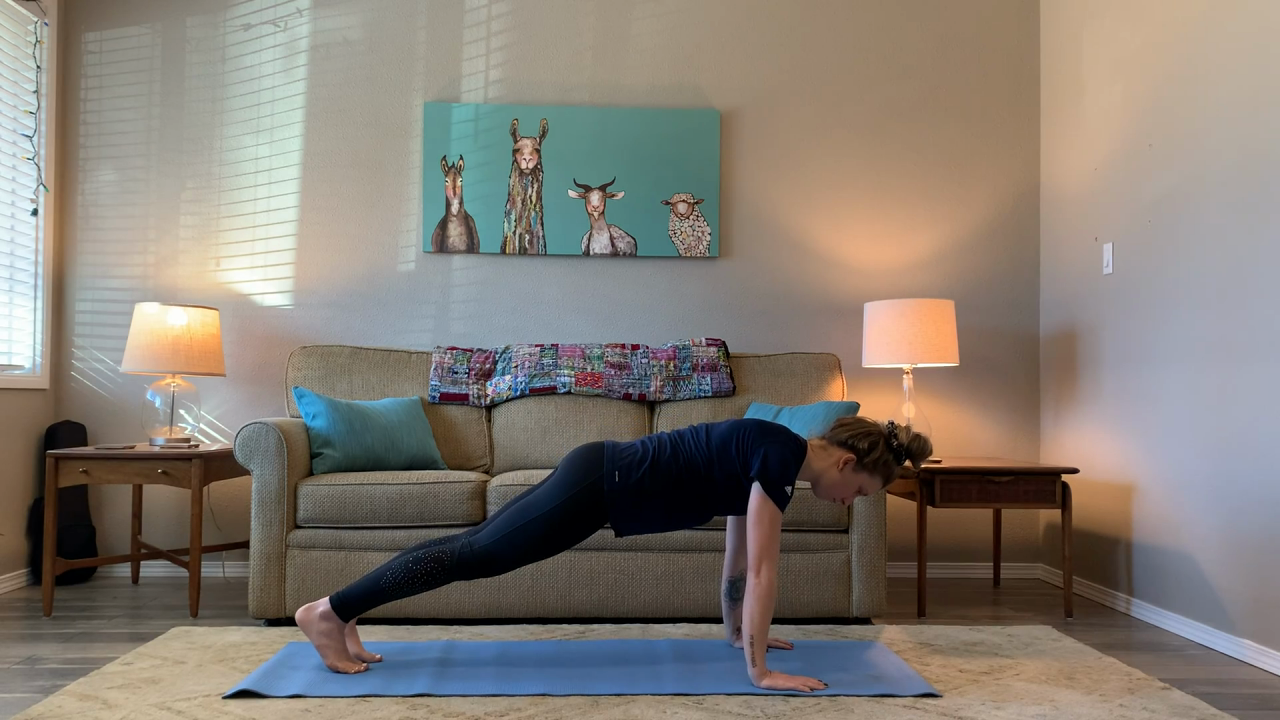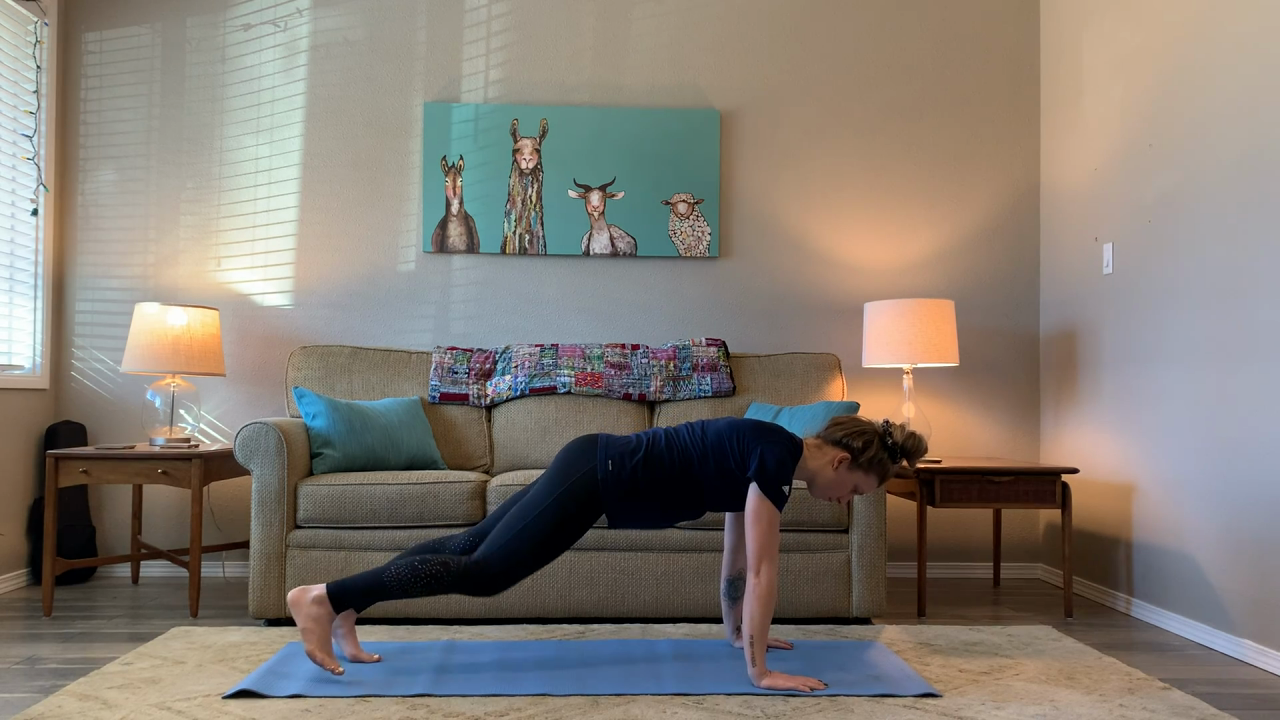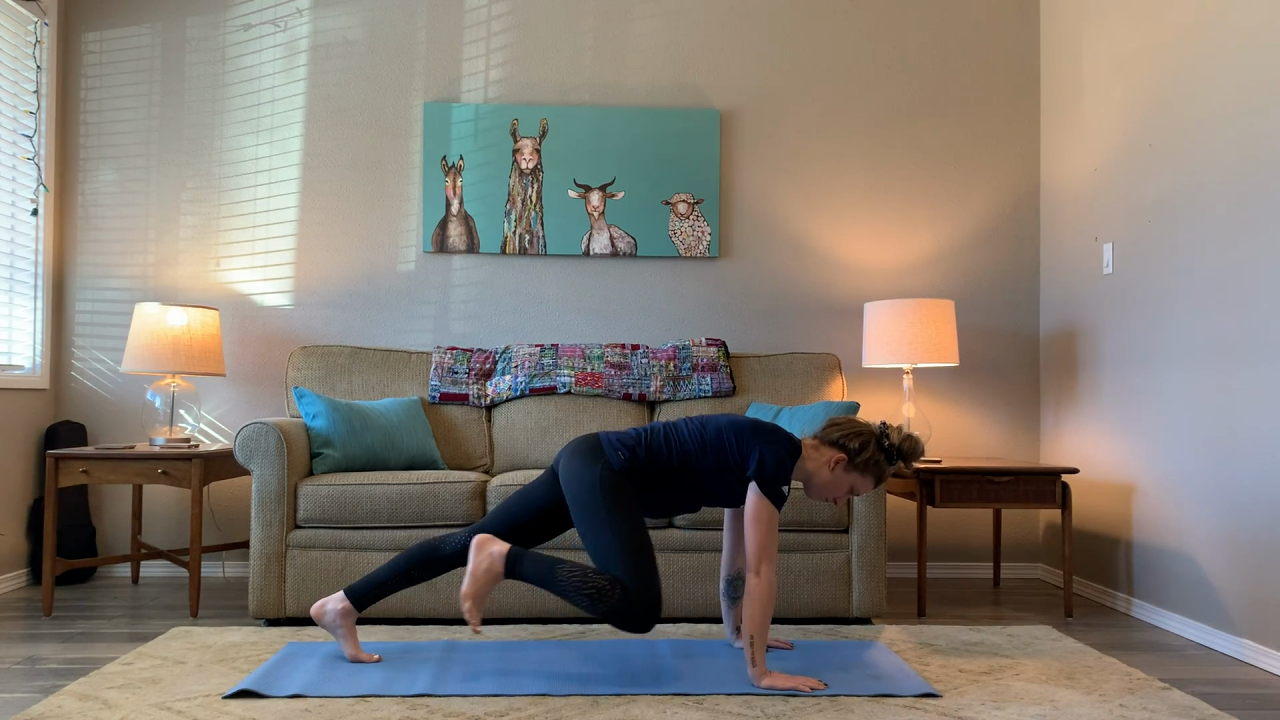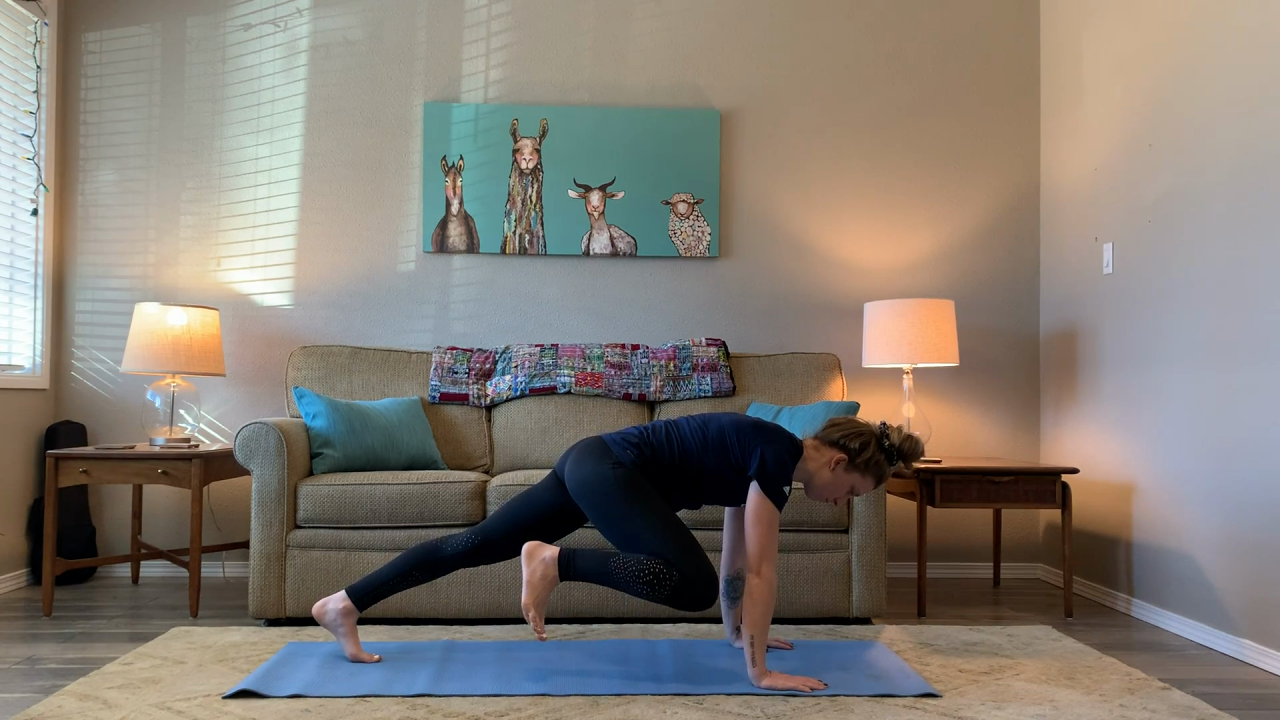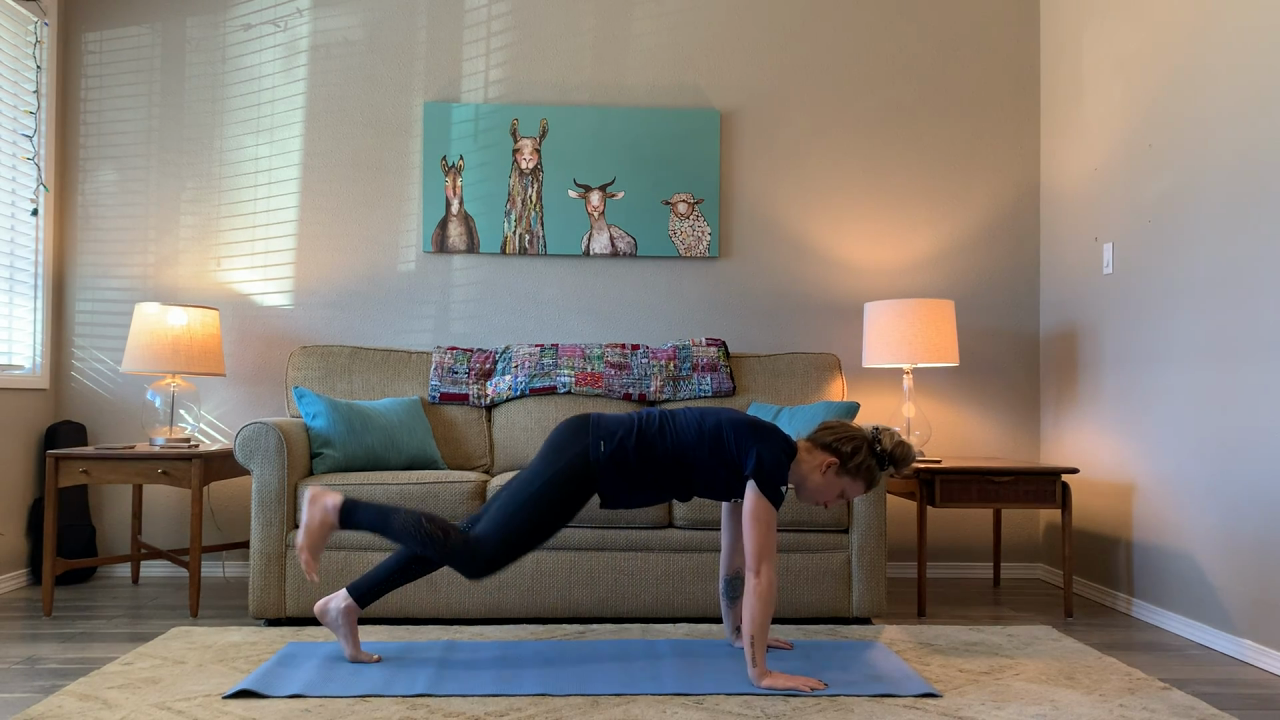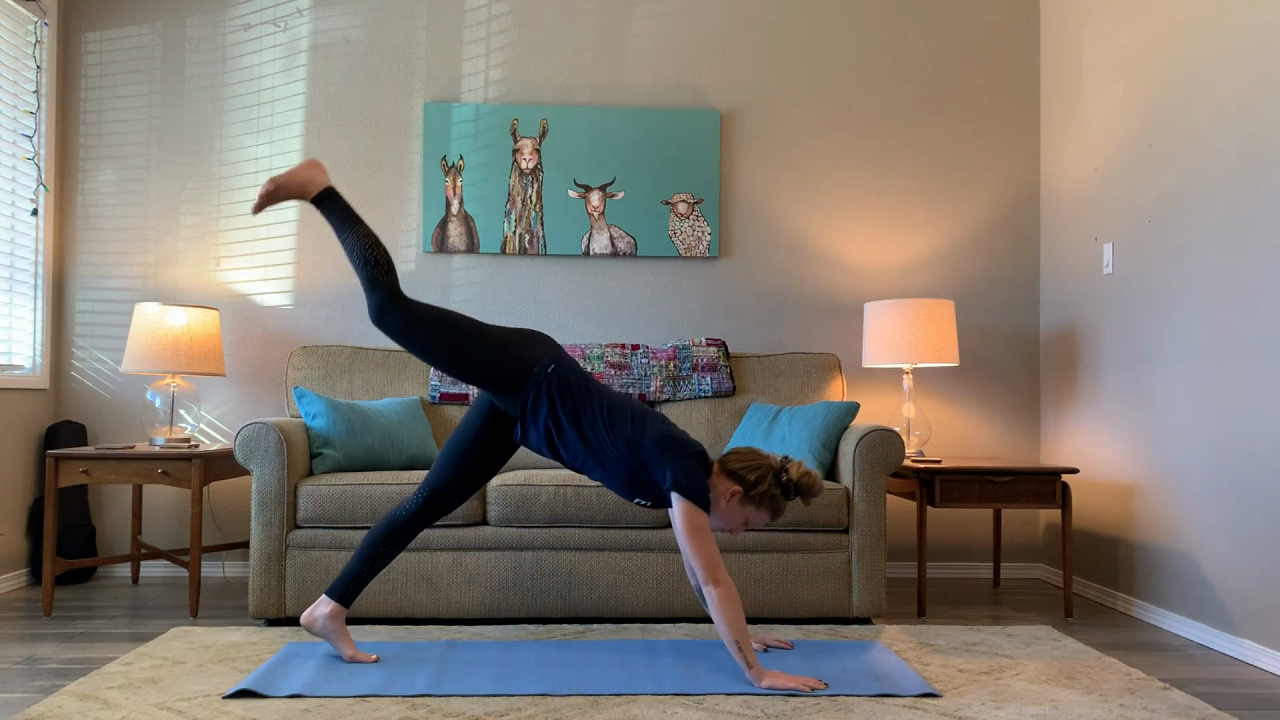
dt=0.7s
person 1, frame 1
left shoulder: (770, 458)
right shoulder: (782, 455)
left elbow: (737, 559)
right elbow: (761, 571)
left wrist: (737, 632)
right wrist: (760, 671)
left hip: (597, 475)
right hip: (597, 488)
left knee: (471, 543)
right knee: (472, 557)
left ankle: (343, 610)
right ankle: (328, 613)
person 1, frame 2
left shoulder: (764, 457)
right shoulder: (778, 454)
left elbow: (737, 556)
right elbow: (761, 570)
left wrist: (738, 631)
right wrist: (760, 670)
left hip: (592, 471)
right hip: (593, 476)
left knee: (473, 543)
right knee: (482, 568)
left ankle: (343, 608)
right ankle: (322, 597)
person 1, frame 3
left shoulder: (760, 458)
right shoulder: (777, 455)
left elbow: (736, 557)
right elbow: (759, 570)
left wrist: (737, 631)
right wrist: (760, 670)
left hip: (588, 464)
right hip: (602, 467)
left knee: (475, 541)
right knee: (638, 608)
left ankle: (341, 606)
right ankle: (500, 559)
person 1, frame 4
left shoulder: (761, 458)
right shoulder: (779, 456)
left elbow: (737, 557)
right elbow: (759, 569)
left wrist: (738, 631)
right wrist: (759, 670)
left hip: (591, 467)
right hip: (606, 469)
left knee: (472, 545)
right knee: (694, 585)
left ankle: (342, 605)
right ankle: (554, 562)
person 1, frame 5
left shoulder: (753, 458)
right shoulder: (773, 456)
left elbow: (735, 560)
right elbow: (760, 570)
left wrist: (737, 631)
right wrist: (759, 669)
left hip: (586, 452)
right hip: (590, 455)
left knee: (469, 535)
right knee: (473, 550)
left ankle: (345, 603)
right ankle: (337, 508)
person 1, frame 6
left shoulder: (692, 480)
right shoulder: (687, 472)
left elbow: (706, 576)
right elbow: (713, 578)
left wrist: (742, 638)
right wrist: (757, 674)
left hip: (524, 399)
right hip: (528, 378)
left knee: (428, 503)
right knee: (389, 308)
left ankle: (327, 609)
right ankle: (319, 187)
